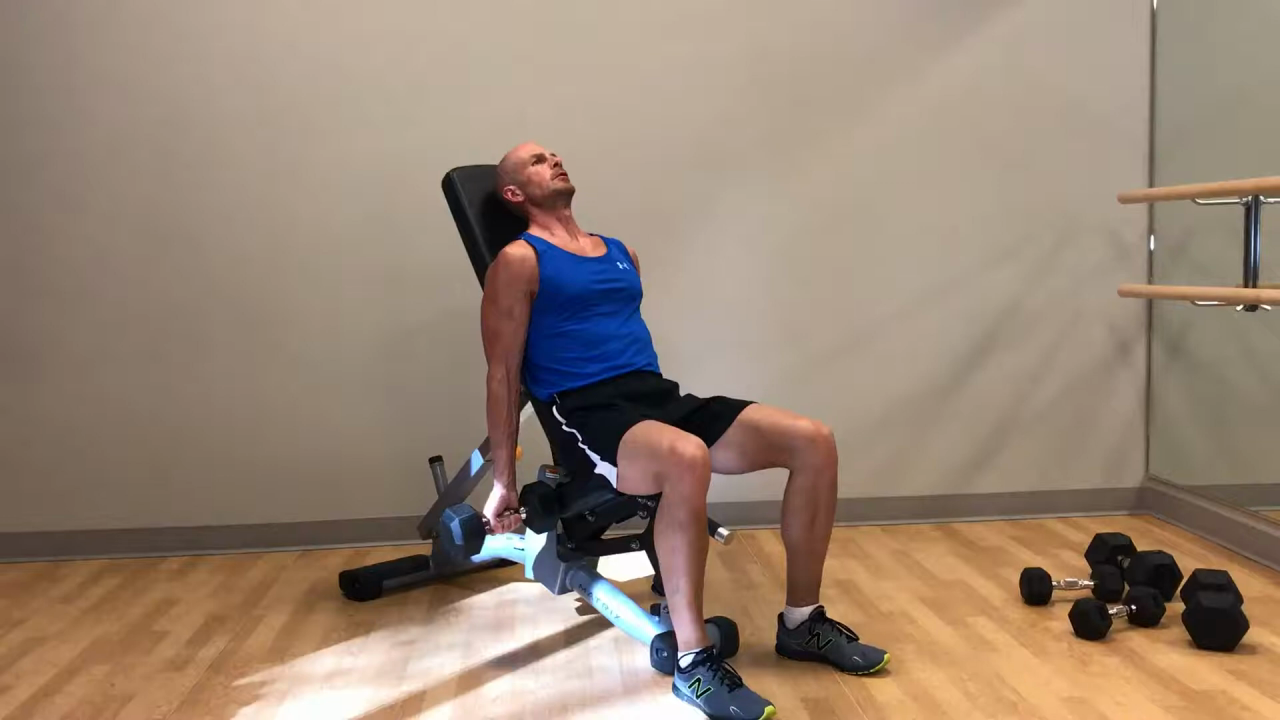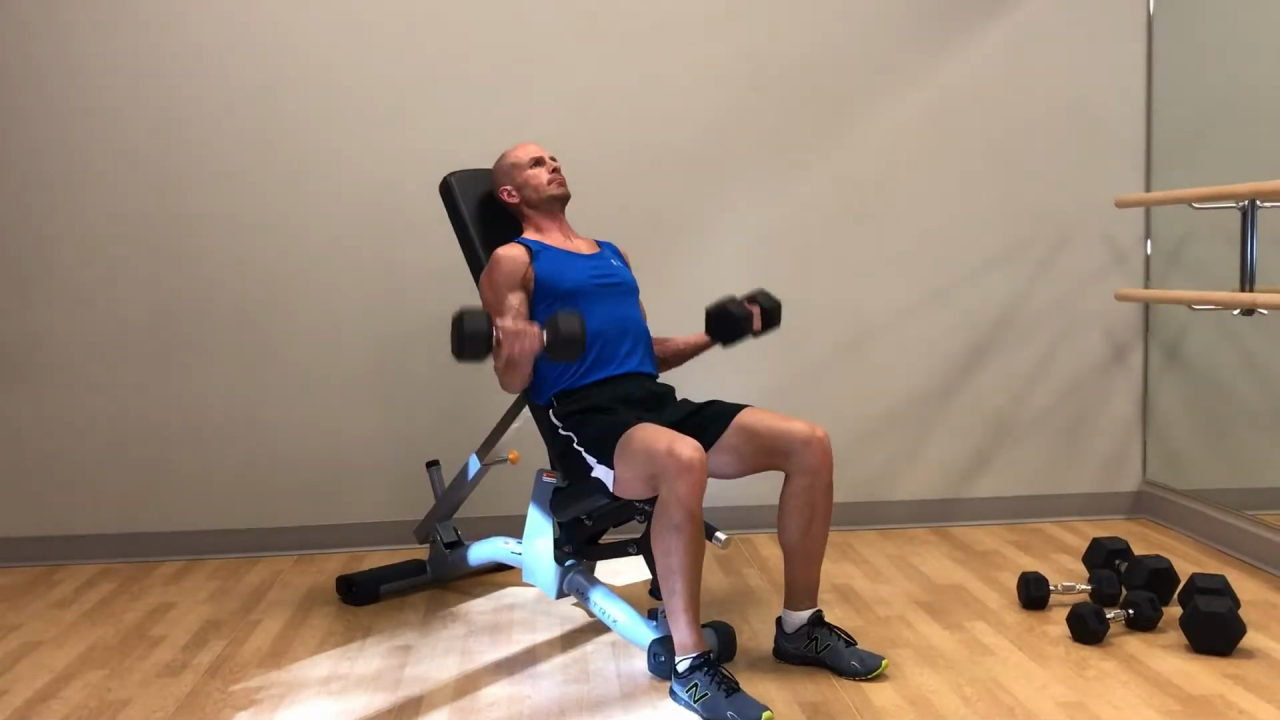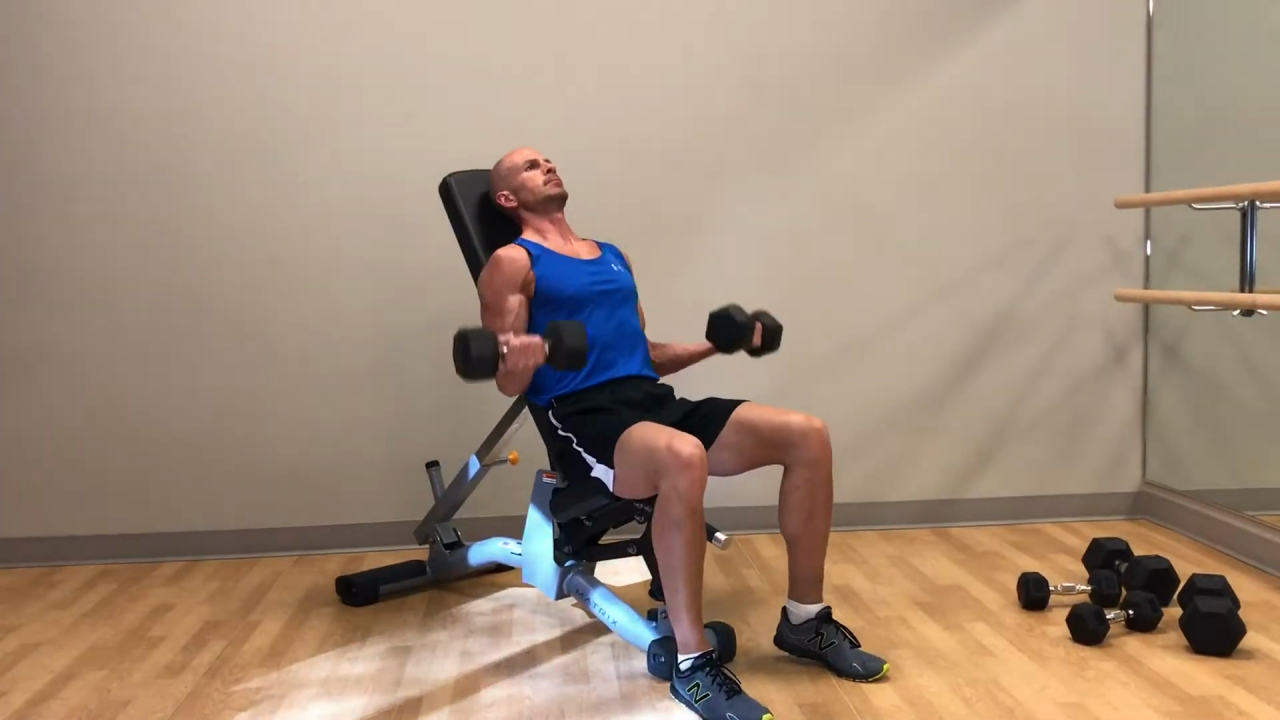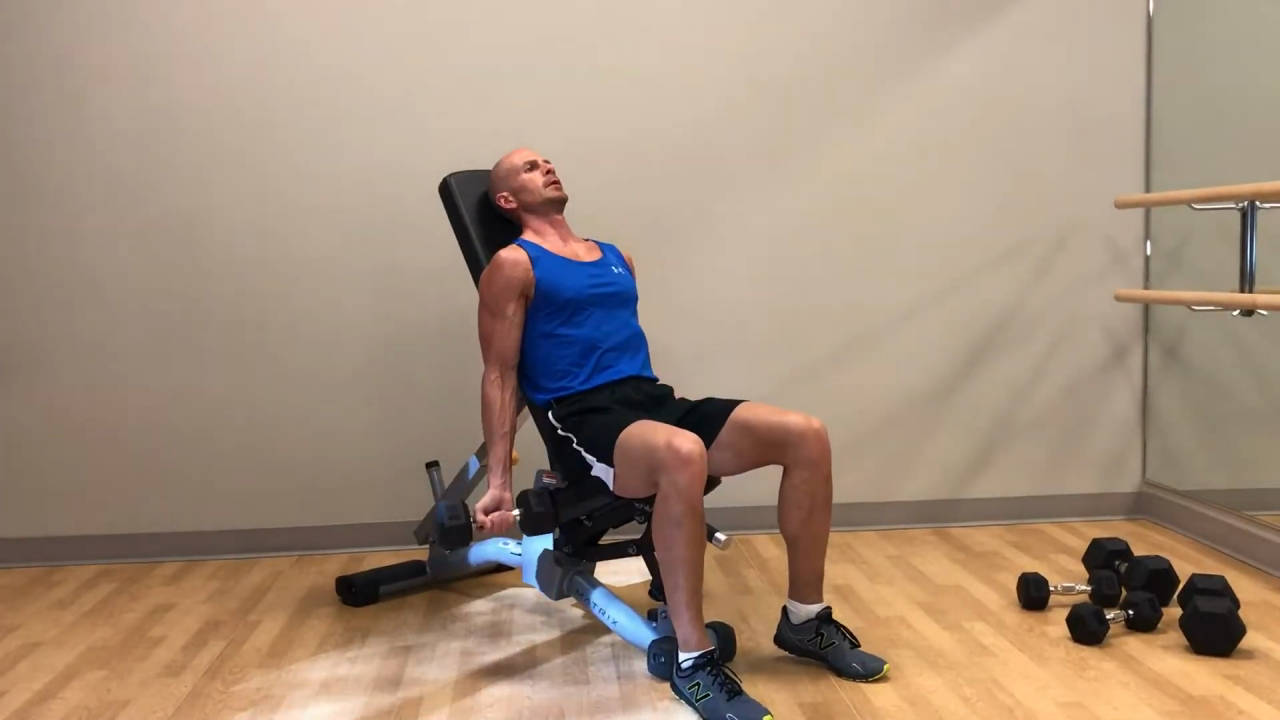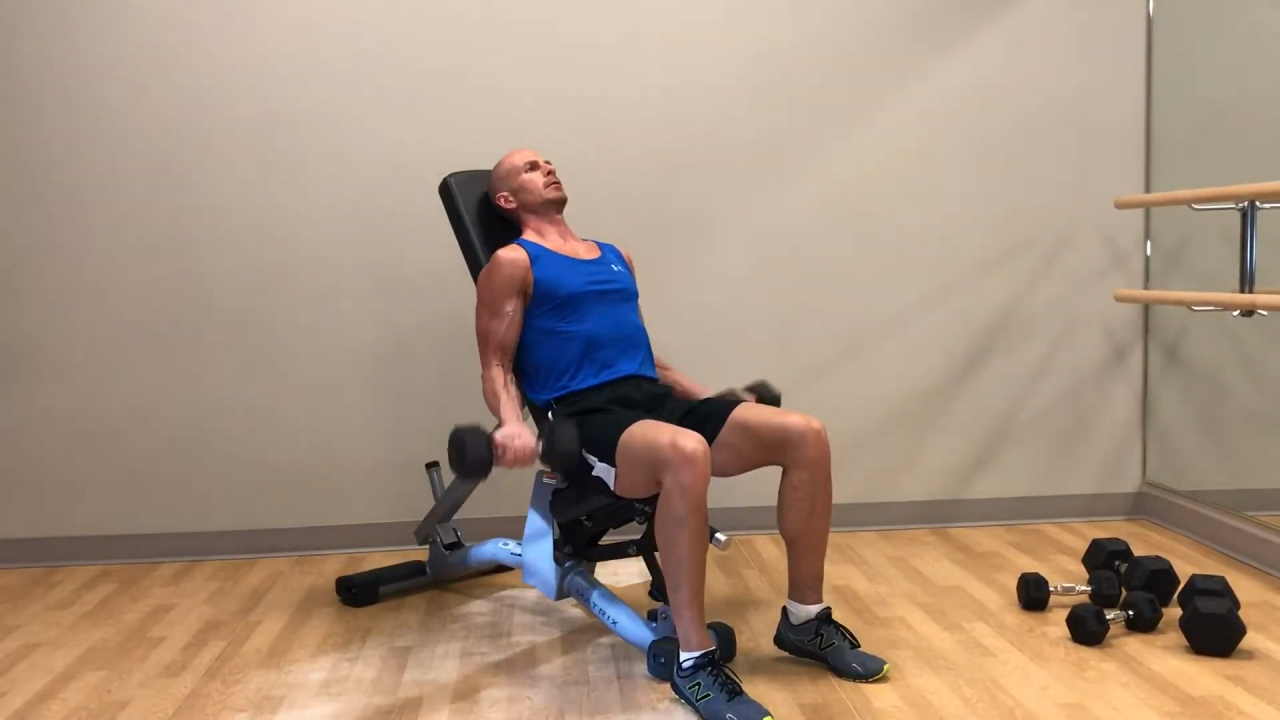
dt=1s
person 1, frame 1
left shoulder: (621, 253)
right shoulder: (519, 260)
right elbow: (504, 374)
right wrist: (504, 482)
left hip: (659, 395)
right hip: (590, 414)
left knee: (812, 441)
right knee: (686, 459)
left ankle: (802, 622)
right ankle: (694, 661)
person 1, frame 2
left shoulder: (613, 254)
right shoulder: (513, 260)
right elbow: (509, 374)
left wrist: (715, 336)
right wrist: (517, 348)
left hip: (655, 400)
right hip: (586, 417)
left knee: (809, 444)
right knee: (683, 461)
left ankle: (800, 626)
right ankle: (691, 665)
person 1, frame 3
left shoulder: (613, 256)
right shoulder: (512, 262)
right elbow: (510, 386)
left wrist: (713, 346)
right wrist: (518, 360)
left hip: (652, 400)
right hip: (585, 418)
left knee: (807, 435)
right knee: (682, 457)
left ankle: (804, 619)
right ankle: (692, 663)
person 1, frame 4
left shoulder: (616, 257)
right shoulder: (513, 265)
right elbow: (500, 377)
right wrist: (499, 483)
left hip: (653, 398)
right hip: (585, 419)
left knee: (806, 435)
right knee: (681, 453)
left ankle: (805, 619)
right ankle: (693, 661)
person 1, frame 5
left shoulder: (615, 257)
right shoulder: (512, 263)
right elbow: (497, 364)
left wrist: (706, 395)
right wrist: (512, 425)
left hip: (652, 400)
right hip: (586, 419)
left knee: (805, 435)
right knee: (686, 454)
left ankle: (805, 619)
right ankle: (694, 661)
